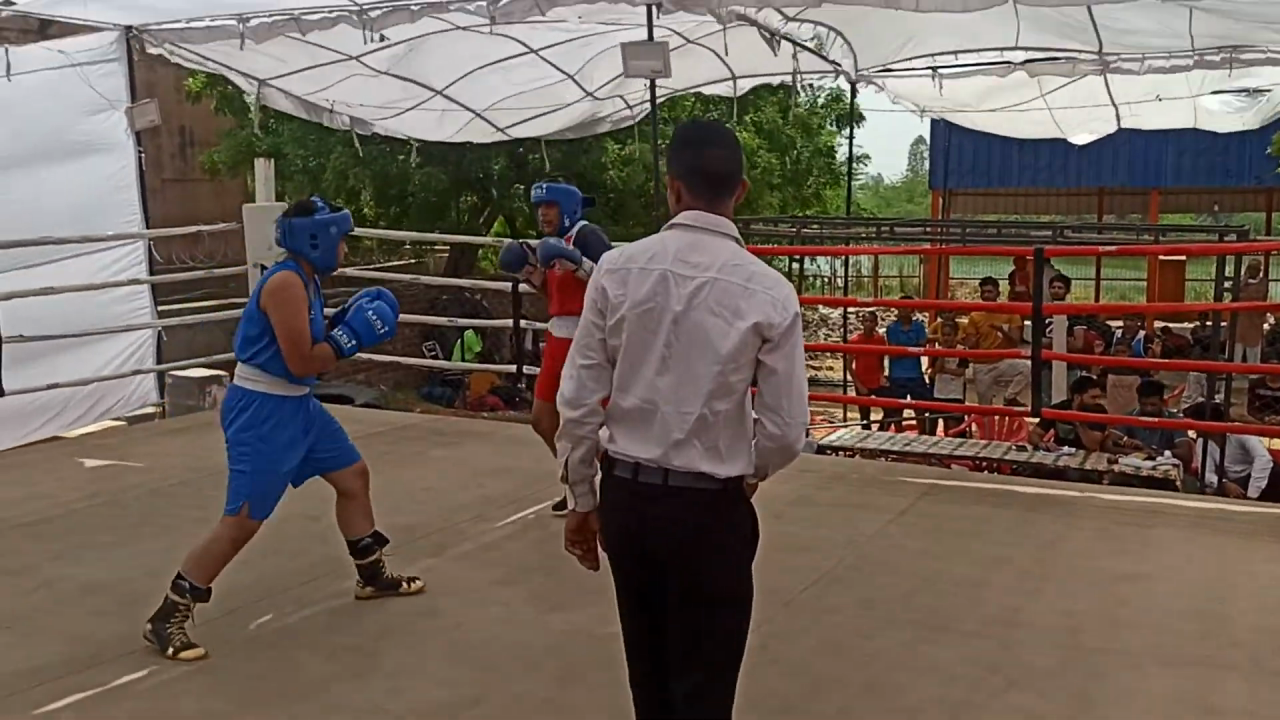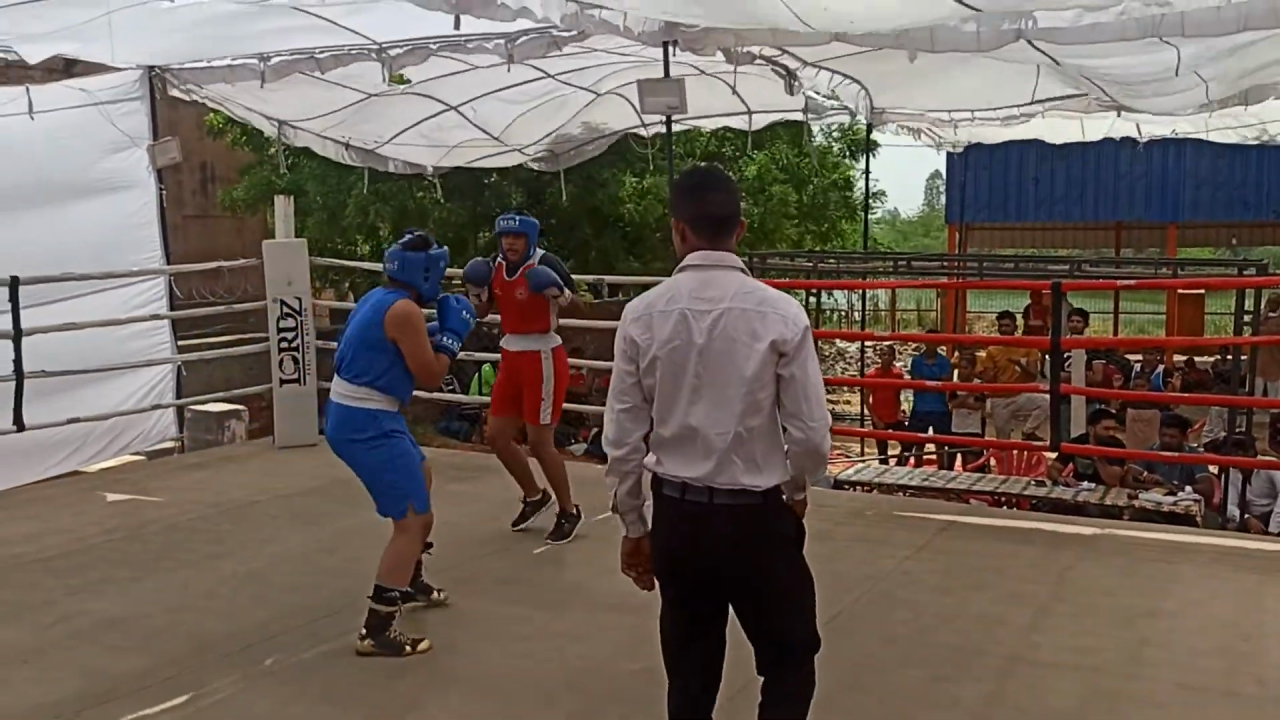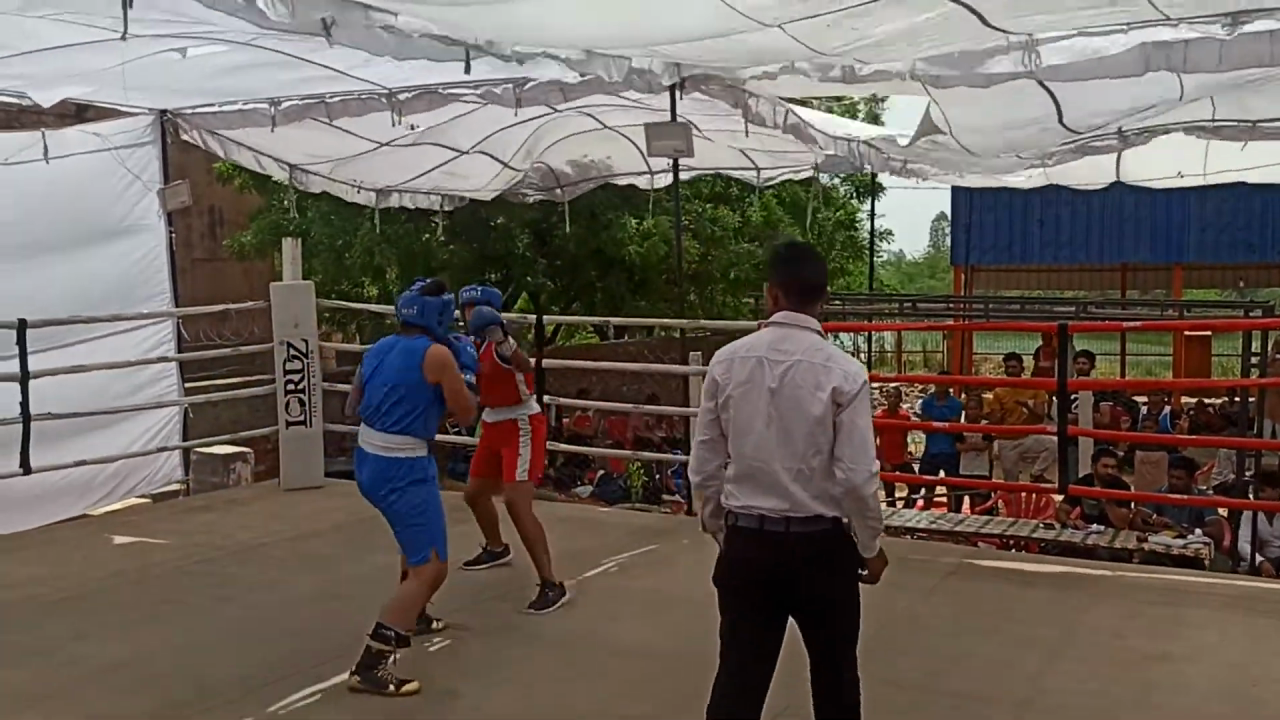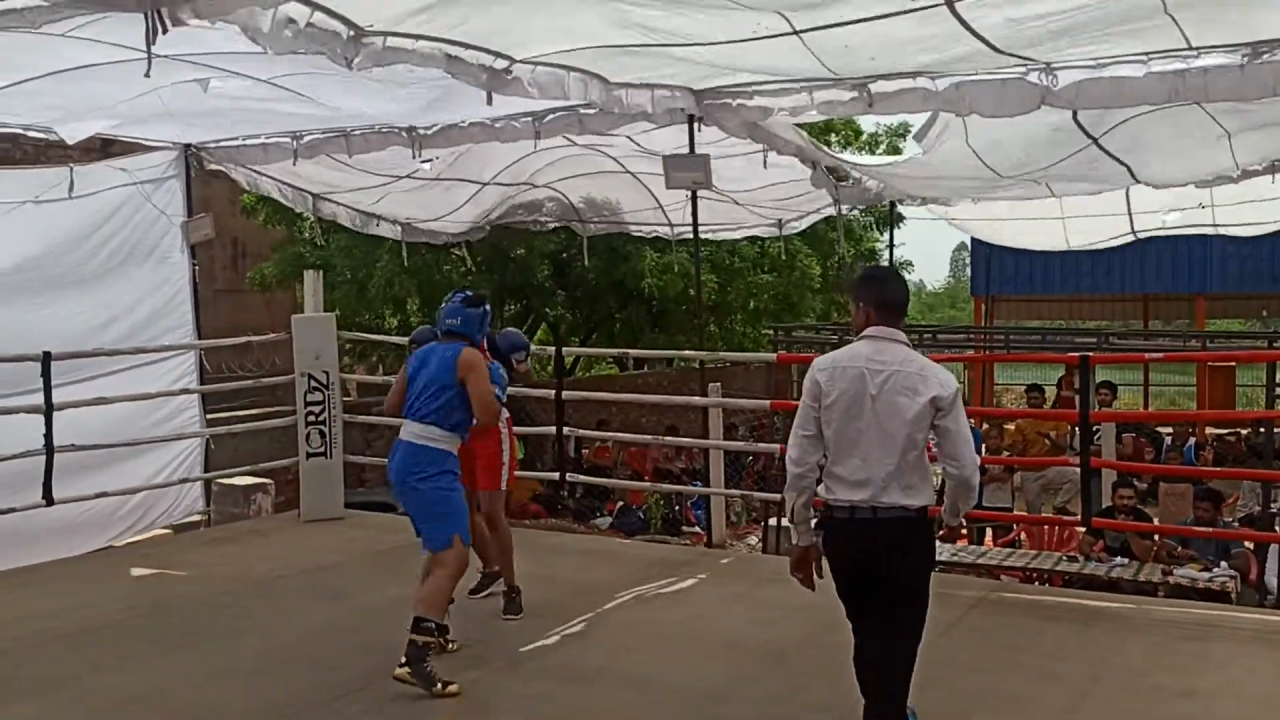
dt=0.5s
person 1, frame 1
left shoulder: (618, 270)
right shoulder: (768, 292)
left elbow: (577, 402)
right elbow: (785, 429)
left wrist: (582, 499)
right wrist: (752, 471)
left hip: (626, 497)
right hip: (709, 509)
left knee: (648, 666)
person 1, frame 2
left shoulder: (642, 315)
right shoulder: (780, 312)
left elbow: (621, 438)
right elbow: (811, 433)
left wrist: (634, 525)
right wrist: (796, 488)
left hip: (677, 517)
right hip: (756, 518)
right knee: (789, 666)
person 1, frame 3
left shoulder: (727, 362)
right shoulder: (843, 371)
left elbow: (704, 468)
right elbow: (855, 476)
left wrist: (724, 538)
right wrist: (870, 546)
left hip: (748, 545)
right hip: (819, 545)
right knee: (835, 676)
person 1, frame 4
left shoulder: (825, 370)
right shoulder: (935, 379)
left elbow: (801, 462)
right elbow: (963, 469)
left wrist: (802, 535)
right wrist: (953, 518)
left hip: (843, 527)
right hip: (904, 531)
left knee: (869, 638)
right knee: (893, 654)
person 2, frame 1
left shoulder: (307, 280)
right shoulder: (285, 284)
right elbow: (301, 362)
left wrist: (346, 320)
right wrist: (354, 334)
left hip: (298, 404)
right hip: (260, 410)
left knee: (354, 477)
right knee: (242, 522)
left ankle: (373, 576)
right ankle: (167, 618)
person 2, frame 2
left shoulder: (378, 298)
right shoulder: (404, 310)
right elbow: (430, 377)
left wrist: (429, 332)
right wrist: (452, 332)
left hip: (353, 416)
right hip: (367, 425)
left knee: (419, 478)
right knee: (415, 522)
left ankle: (410, 583)
right ankle: (377, 630)
person 2, frame 3
left shoulder: (379, 349)
right shoulder: (437, 354)
left elbow: (354, 405)
right elbow: (465, 414)
right wrist: (458, 375)
left hip: (370, 462)
right hip: (404, 470)
left knee: (420, 539)
right knee: (430, 570)
left ankle: (411, 615)
right ankle: (368, 667)
person 2, frame 4
left shoulder: (422, 354)
right shoulder: (470, 358)
left elbow: (392, 407)
right elbow: (489, 419)
right wrist: (490, 390)
left hip: (404, 459)
right hip: (432, 465)
left knee: (441, 547)
right knee: (453, 561)
left ankle: (428, 629)
right ankle: (414, 660)
person 3, frame 1
left shoulder: (587, 234)
right shoulder: (555, 240)
left wrist: (579, 266)
right wrist: (527, 270)
right hip: (560, 341)
right knee: (541, 419)
person 3, frame 2
left shoulder: (546, 264)
right shoulder: (496, 266)
left elbow: (578, 307)
right elbow: (484, 309)
left wrist: (560, 294)
right wrist: (476, 291)
left hip: (543, 359)
right hip: (511, 358)
left knee: (539, 442)
right knee: (498, 436)
left ankle: (568, 513)
right ankle: (533, 495)
person 3, frame 3
left shoulder: (499, 336)
right shoulder: (472, 340)
left elbow: (526, 369)
left wrist: (502, 340)
left hip: (522, 427)
right hip: (493, 427)
left knee: (518, 504)
right knee: (474, 494)
left ankle: (551, 583)
right ankle: (496, 548)
person 3, frame 4
left shoulder: (492, 346)
left elbow: (523, 373)
left wrist: (519, 358)
left hip: (492, 431)
right hip: (463, 434)
left knee: (493, 513)
right knee: (465, 509)
left ankle: (511, 588)
right ankle: (490, 570)
